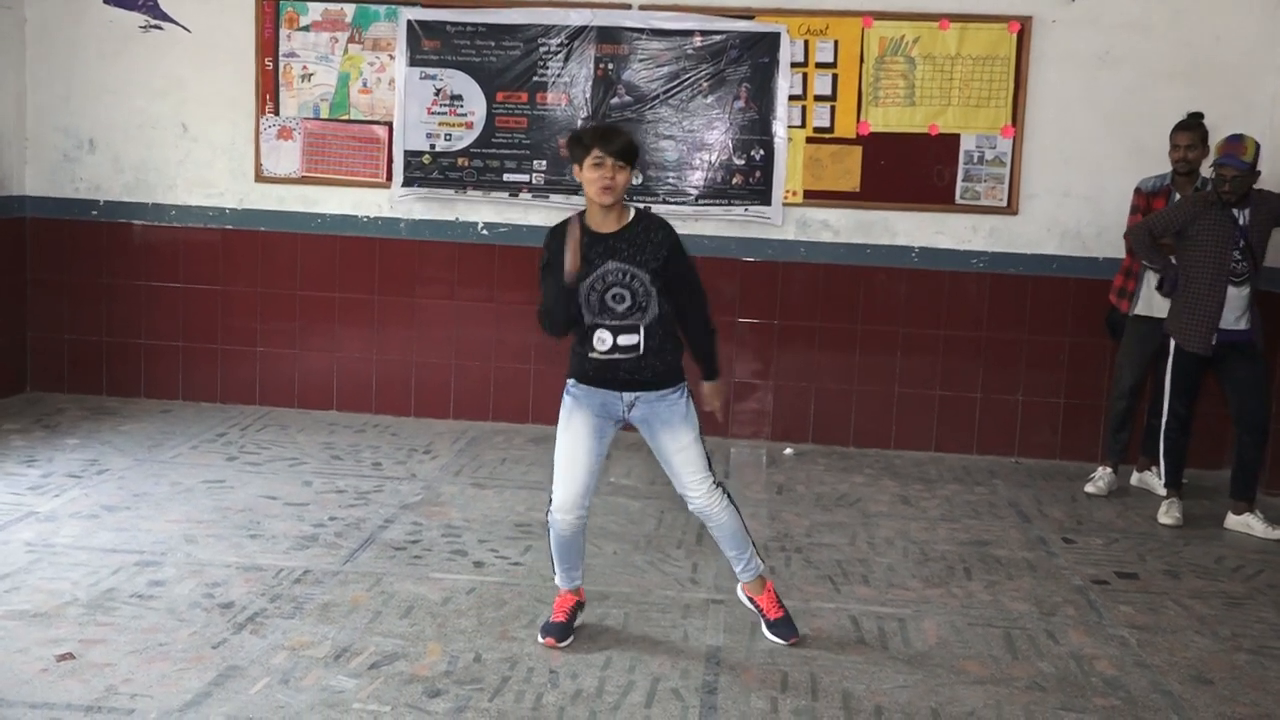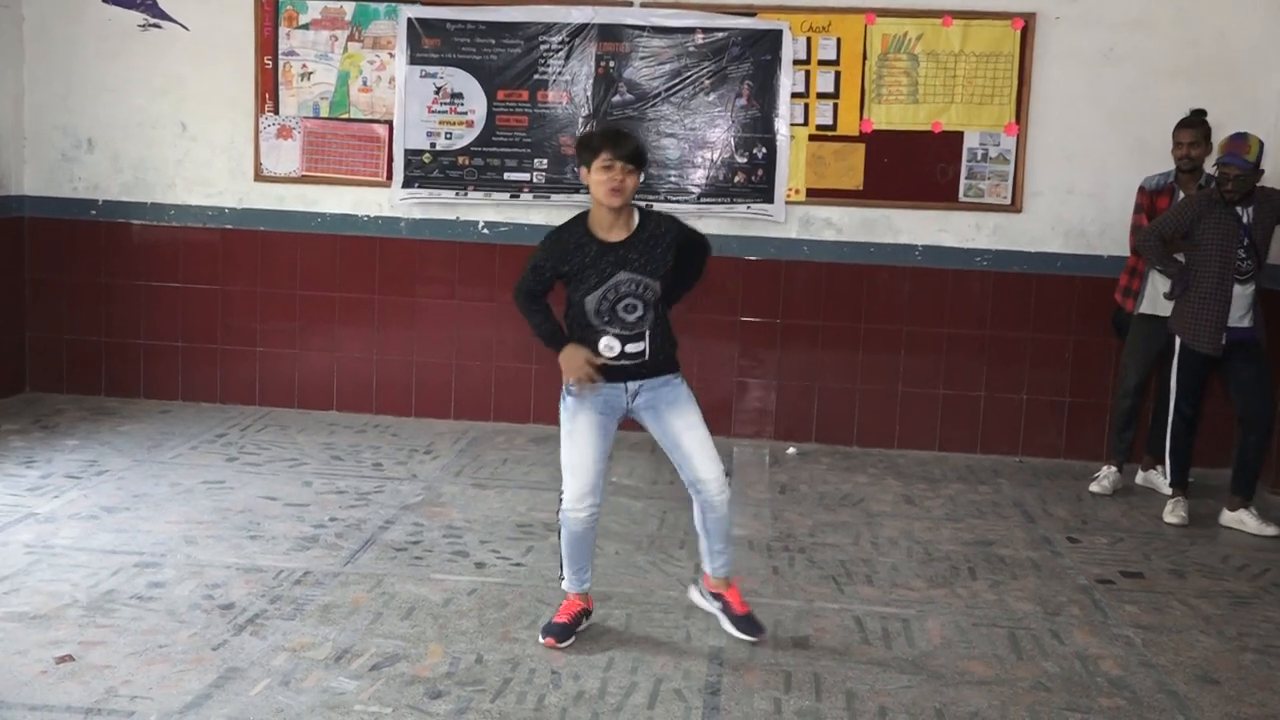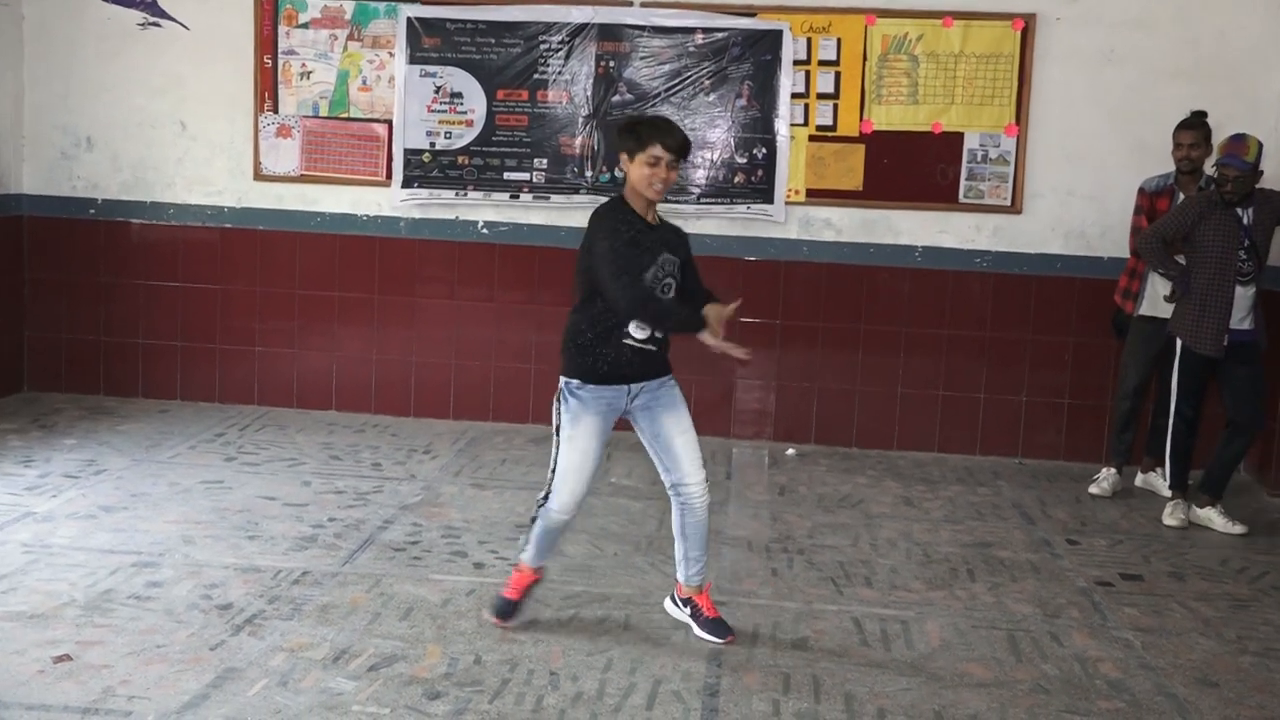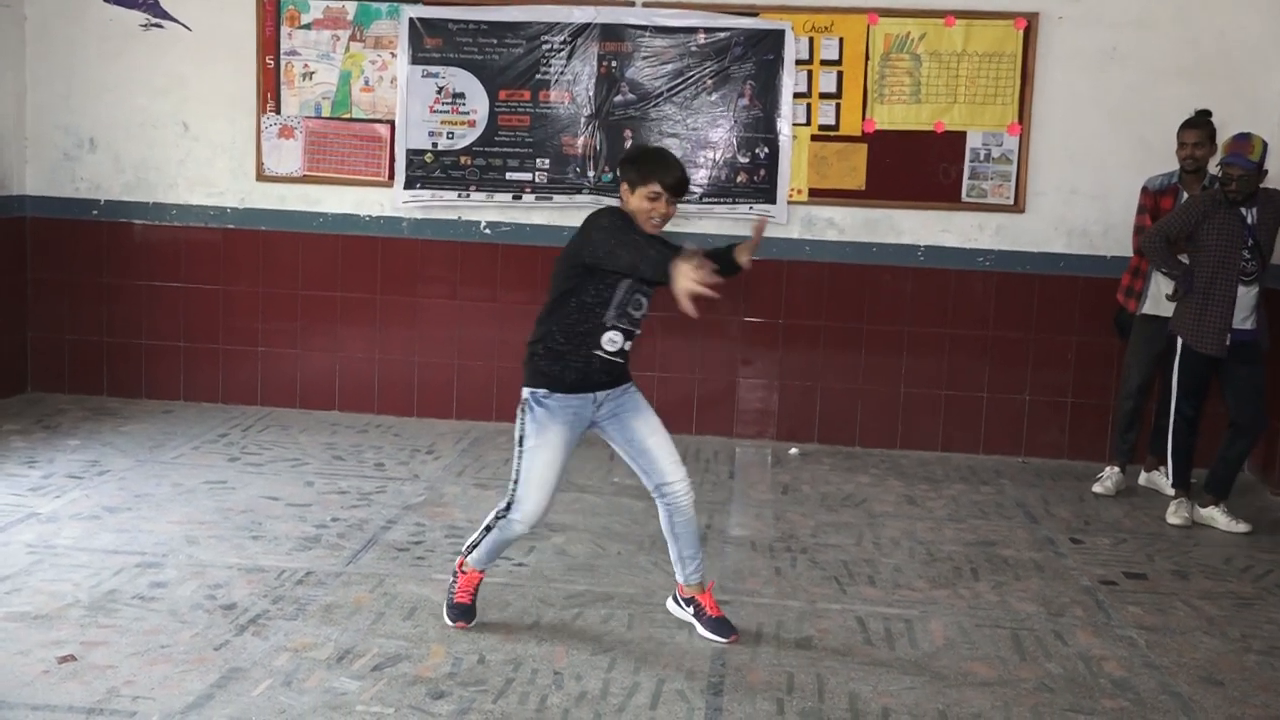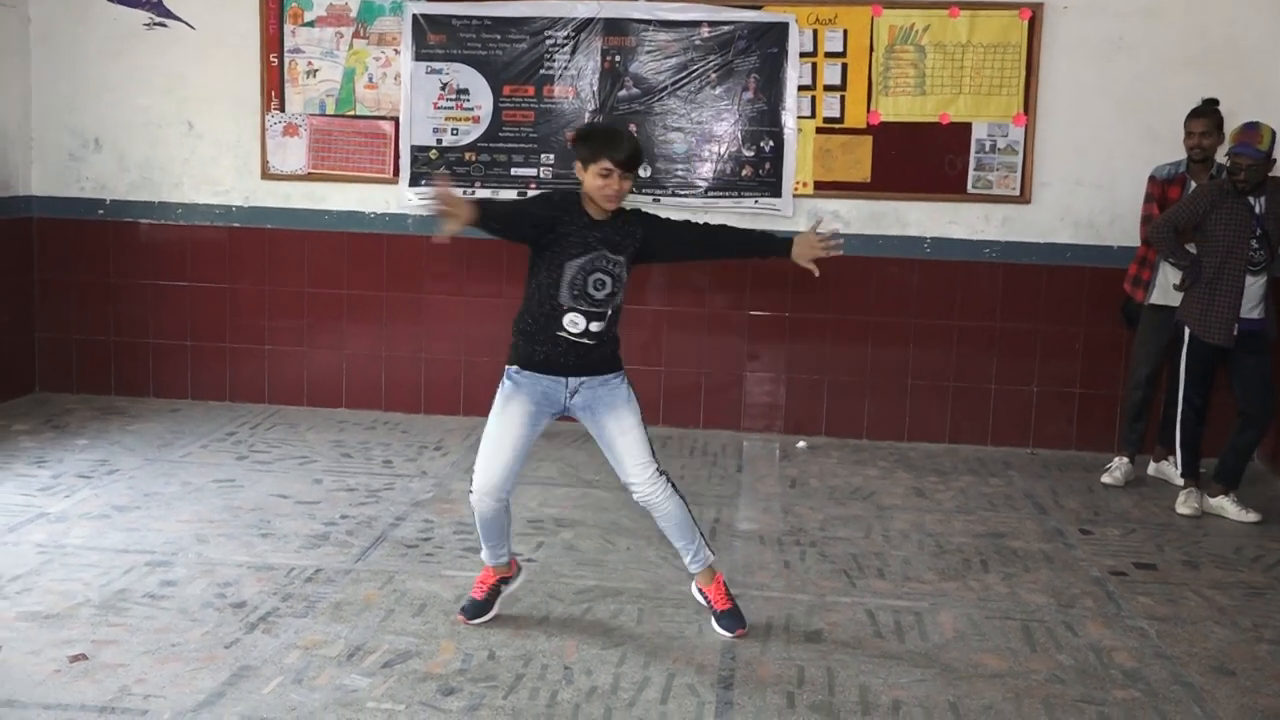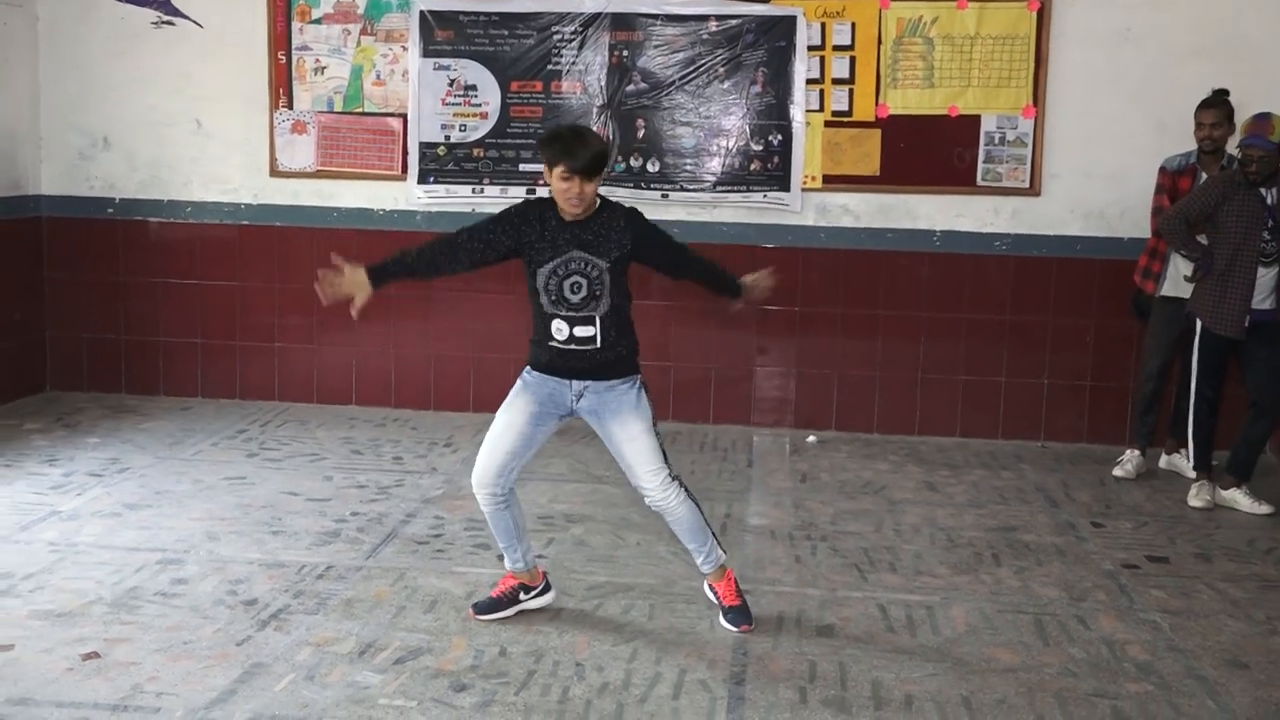
dt=0.2s
person 1, frame 1
left shoulder: (657, 234)
right shoulder: (563, 240)
left elbow: (692, 302)
right elbow: (552, 323)
left wrist: (710, 371)
right wrist: (568, 276)
left hip: (661, 392)
right hip: (590, 392)
left knee: (705, 497)
right knee: (566, 507)
left ankle: (756, 588)
right ankle: (569, 595)
person 1, frame 2
left shoulder: (664, 232)
right shoulder: (564, 243)
left elbow: (696, 256)
right elbow: (527, 296)
right wrist: (560, 345)
left hip: (658, 379)
right hip: (591, 386)
left knee: (711, 482)
right knee: (579, 501)
left ankle: (718, 584)
right ankle: (578, 599)
person 1, frame 3
left shoulder: (672, 234)
right shoulder: (611, 223)
left elbow: (691, 295)
right elbow: (625, 293)
left wrist: (711, 313)
right wrist: (699, 325)
left hip: (653, 382)
right hip: (589, 383)
left knee: (691, 484)
right knee: (565, 498)
left ankle: (689, 593)
right ankle: (529, 569)
person 1, frame 4
left shoulder: (644, 241)
right shoulder: (609, 229)
right elbow: (638, 252)
left wrist: (736, 255)
right wrist: (680, 266)
left hip: (615, 390)
right hip: (555, 392)
left knee: (676, 487)
right knee: (528, 510)
left ankle: (693, 592)
right ankle: (470, 570)
person 1, frame 5
left shoulder: (636, 224)
right shoulder: (556, 212)
left elbow: (713, 241)
right elbow: (513, 218)
left wrist: (787, 247)
right wrist: (471, 211)
left hip: (598, 379)
right hip: (531, 374)
left knee: (646, 482)
right knee: (487, 486)
left ankle: (707, 578)
right ankle: (498, 568)
person 1, frame 6
left shoulder: (625, 224)
right shoulder: (523, 223)
left elbow: (675, 258)
right elbow: (452, 252)
left wrist: (736, 288)
right wrist: (372, 277)
left hip: (613, 384)
right hip: (544, 379)
left knee: (658, 487)
right knee: (487, 479)
left ankle: (719, 576)
right ankle: (526, 579)
person 2, frame 1
right shoulder: (1194, 208)
right elbow: (1138, 233)
right wrist: (1168, 270)
left hip: (1241, 335)
right hip: (1192, 329)
right knee: (1177, 415)
left ankle: (1242, 509)
right ankle: (1172, 496)
person 2, frame 2
right shoulder: (1198, 206)
right elbow: (1148, 238)
right wrist: (1179, 273)
left hip: (1244, 334)
right hip: (1197, 329)
right knee: (1183, 413)
left ankle: (1239, 504)
right ankle: (1178, 495)
person 2, frame 3
right shoulder: (1198, 207)
right elbow: (1148, 241)
right wrist: (1179, 276)
left hip: (1244, 336)
right hip: (1197, 331)
left knee: (1247, 419)
right knee: (1183, 416)
left ankle: (1207, 501)
right ankle: (1178, 497)
person 2, frame 4
right shoulder: (1203, 206)
right elbow: (1153, 240)
right wrist: (1183, 275)
left hip: (1246, 336)
right hip: (1199, 330)
right knee: (1185, 415)
left ankle: (1211, 502)
right ankle: (1181, 496)
person 2, frame 5
right shoulder: (1211, 195)
right elbow: (1160, 230)
right wrist: (1191, 265)
right hip: (1206, 319)
right knee: (1193, 405)
left ankle: (1220, 491)
right ankle: (1190, 486)
person 2, frame 6
right shoulder: (1222, 186)
right elbow: (1171, 222)
right wrist: (1201, 257)
right hip: (1218, 311)
right knee: (1204, 396)
left ankle: (1232, 483)
right ankle: (1202, 478)
person 3, frame 1
right shoulder: (1148, 189)
right elbow: (1135, 244)
left wrist: (1165, 240)
right hip: (1144, 307)
left knee: (1168, 392)
right knee: (1126, 387)
left ankle: (1146, 466)
right ankle: (1108, 467)
person 3, frame 2
right shoulder: (1152, 188)
right elbow: (1139, 243)
right hip: (1149, 305)
left knee: (1174, 391)
right knee: (1131, 385)
left ankle: (1151, 465)
right ankle: (1114, 466)
person 3, frame 3
right shoulder: (1152, 189)
right elbow: (1139, 244)
right hip: (1149, 306)
left knee: (1174, 393)
right knee: (1131, 387)
left ankle: (1151, 467)
right ankle: (1113, 468)
person 3, frame 4
right shoulder: (1156, 188)
right elbow: (1142, 243)
right hip: (1153, 305)
right knee: (1134, 386)
left ankle: (1154, 466)
right ankle: (1116, 466)
person 3, frame 5
right shoulder: (1163, 177)
right elbow: (1149, 232)
right hip: (1160, 294)
left knee: (1185, 381)
right knee: (1142, 376)
left ankle: (1163, 456)
right ankle: (1125, 457)
person 3, frame 6
right shoulder: (1173, 168)
right elbow: (1160, 224)
right hip: (1171, 286)
left knee: (1197, 373)
right knee: (1153, 368)
left ankle: (1175, 448)
right ankle: (1136, 449)
